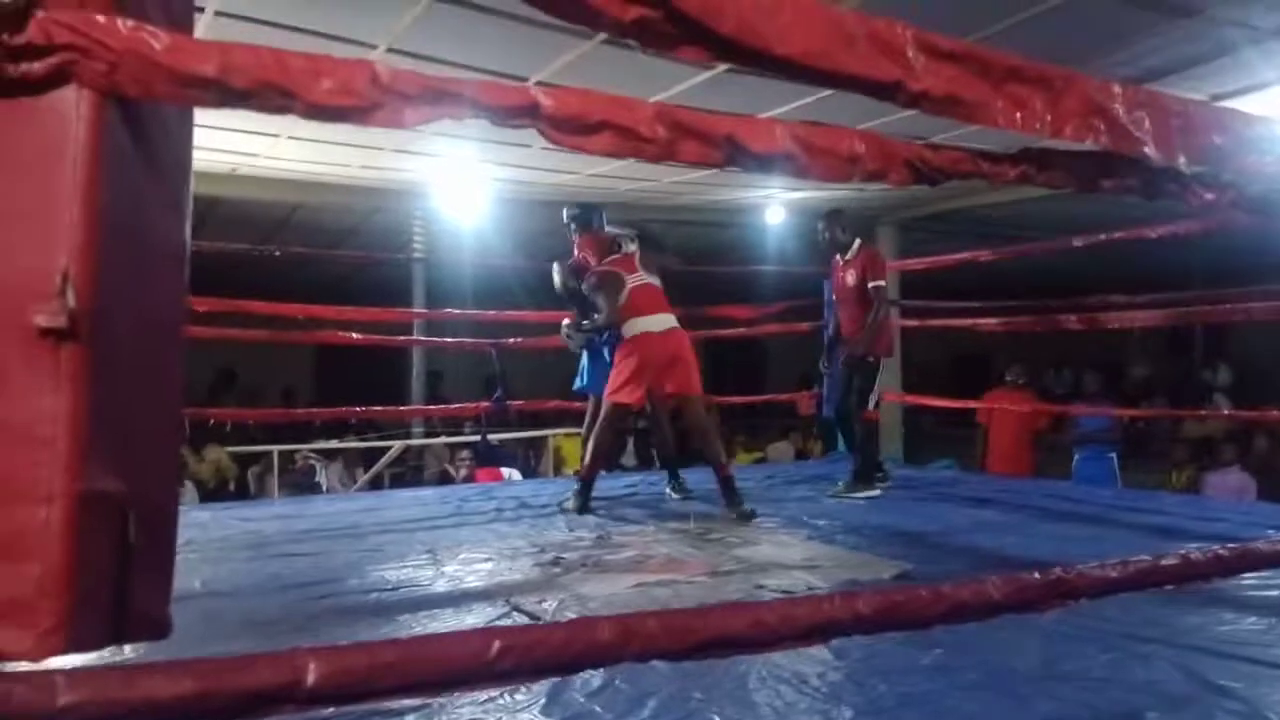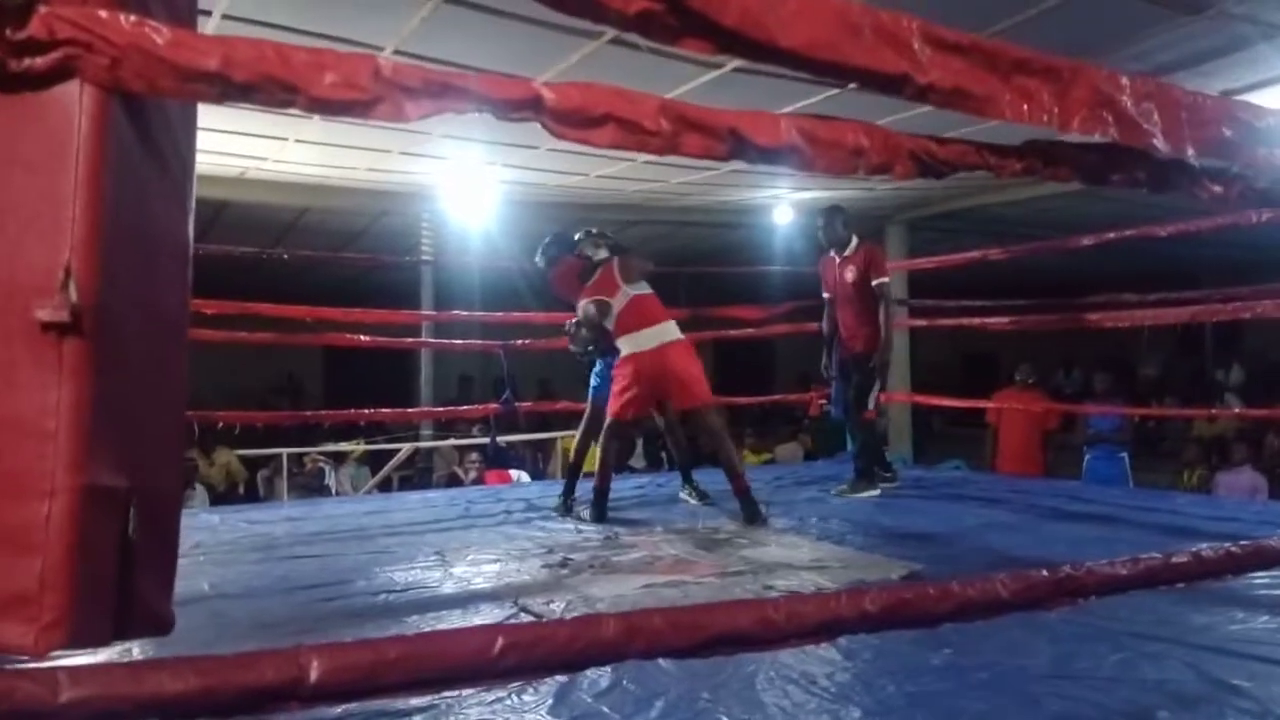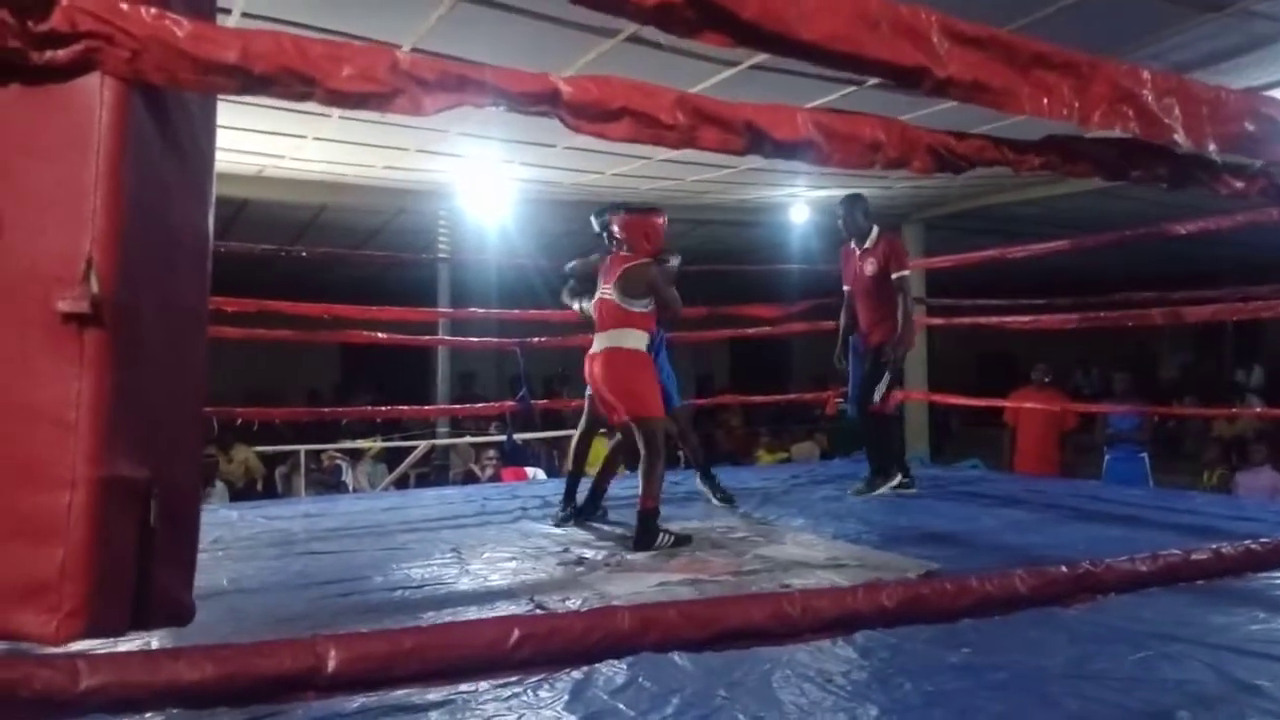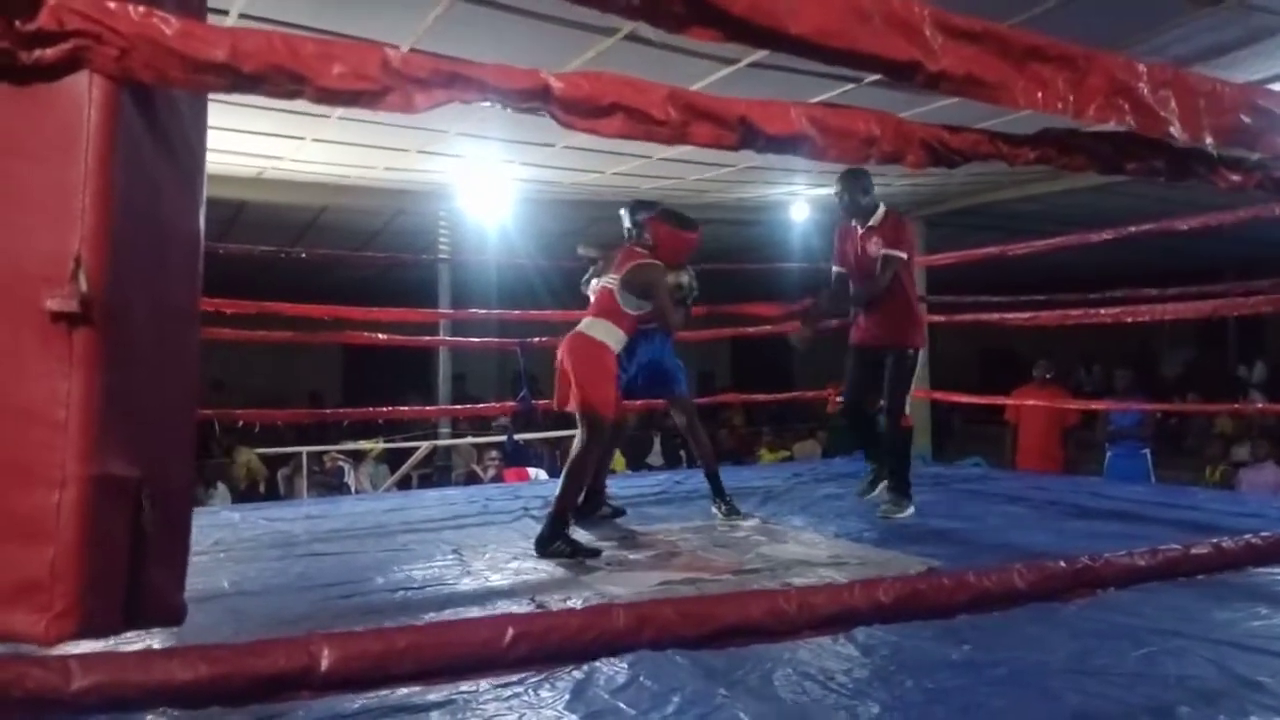
dt=0.7s
person 1, frame 1
left shoulder: (597, 278)
right shoulder: (636, 257)
left elbow: (609, 317)
left wrist: (584, 326)
left hip: (642, 344)
right hip: (675, 339)
left knee: (609, 421)
right knee: (699, 418)
left ankle: (582, 495)
right ankle: (732, 495)
person 1, frame 2
left shoulder: (587, 306)
right shoulder: (621, 265)
right elbow: (647, 267)
right wrist: (611, 250)
left hip: (636, 362)
right hip: (674, 350)
left knee: (613, 432)
right knee: (715, 430)
left ankle: (598, 505)
right ankle: (748, 503)
person 1, frame 3
left shoulder: (606, 265)
right shoulder: (647, 271)
left elbow: (571, 295)
right elbow: (674, 310)
left wrist: (581, 302)
right wrist: (663, 283)
left hip: (599, 359)
right hip: (625, 359)
left knee: (589, 431)
right knee: (652, 442)
left ankle: (572, 503)
right ankle: (647, 529)
person 1, frame 4
left shoulder: (626, 253)
right shoulder: (653, 272)
right elbow: (671, 323)
right wrist: (680, 305)
left hip: (583, 345)
right hip: (593, 351)
left knee: (597, 433)
right knee: (594, 439)
right ankle: (553, 532)
person 2, frame 1
left shoulder: (869, 256)
right shoulder: (836, 263)
left elbow: (881, 306)
left wrist: (861, 345)
right wrist: (829, 349)
left hip: (871, 348)
right hip: (849, 349)
left knee: (861, 408)
right knee: (844, 410)
left ankle: (864, 479)
right ankle: (873, 470)
person 2, frame 2
left shoulder: (869, 253)
right shoulder: (826, 263)
left elbow: (885, 302)
left wrist: (885, 348)
right wrist: (827, 352)
left hip: (870, 347)
right hip: (846, 349)
left knee: (860, 408)
right knee: (850, 409)
left ankle: (864, 478)
right ankle: (882, 470)
person 2, frame 3
left shoulder: (889, 245)
right shoulder: (847, 253)
left elbow: (904, 297)
left wrist: (900, 342)
right wrist: (842, 343)
left hip: (890, 341)
right hip: (869, 341)
left knee: (867, 401)
right knee: (882, 405)
left ankle: (881, 472)
right ankle: (900, 474)
person 2, frame 4
left shoulder: (896, 225)
right shoulder: (845, 233)
left elbow: (881, 282)
right elbow: (838, 285)
left wrist: (816, 315)
right wrist: (810, 316)
left hip: (901, 333)
right hip: (865, 335)
left knee: (895, 411)
right knee: (853, 407)
left ankle: (900, 493)
right ankle: (881, 463)
person 3, frame 1
left shoulder: (617, 249)
right shoulder: (572, 265)
right hip: (600, 341)
left knee: (655, 405)
right knee: (596, 410)
left ankle: (673, 476)
person 3, frame 2
right shoulder: (579, 286)
right hip: (610, 356)
left knee: (666, 418)
right knee: (592, 423)
left ankle: (688, 482)
right ankle: (567, 492)
person 3, frame 3
left shoulder: (655, 261)
right shoulder: (600, 263)
right elbow: (571, 295)
left hip: (650, 348)
left knee: (679, 421)
left ankle: (707, 479)
right ankle: (569, 498)
person 3, frame 4
left shoulder: (674, 275)
left elbow: (677, 323)
right elbow: (588, 284)
left wrist: (682, 297)
right wrist: (596, 284)
left hip: (658, 341)
right hip: (624, 341)
left knee: (688, 417)
left ankle: (720, 495)
right ankle: (593, 497)
